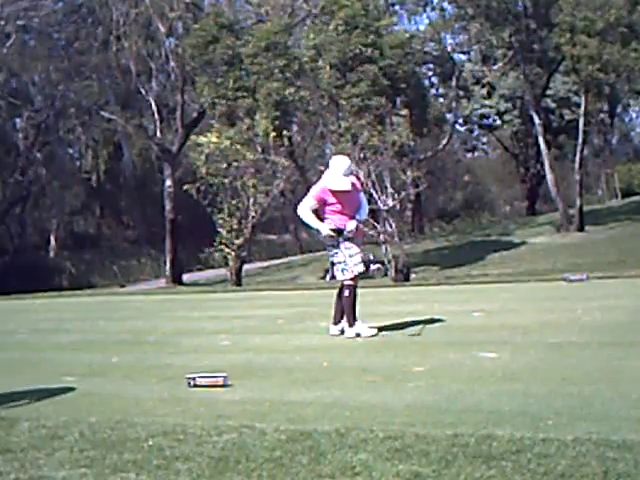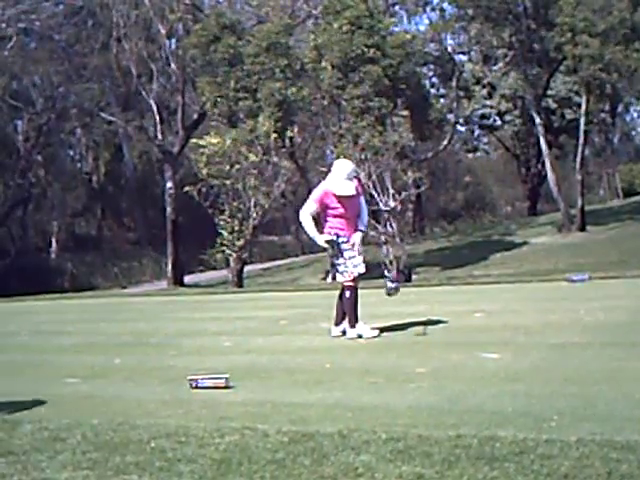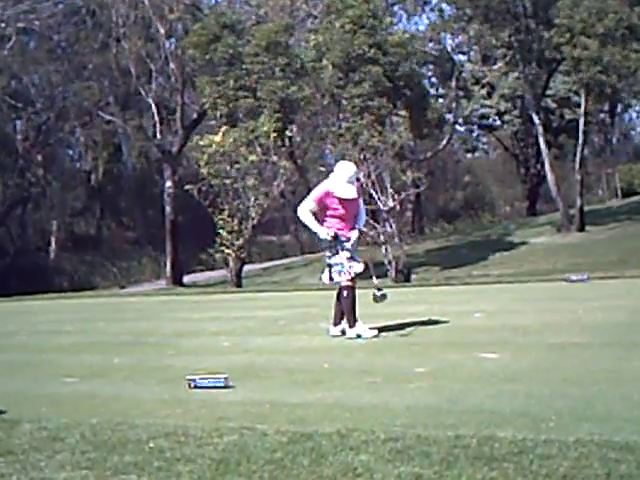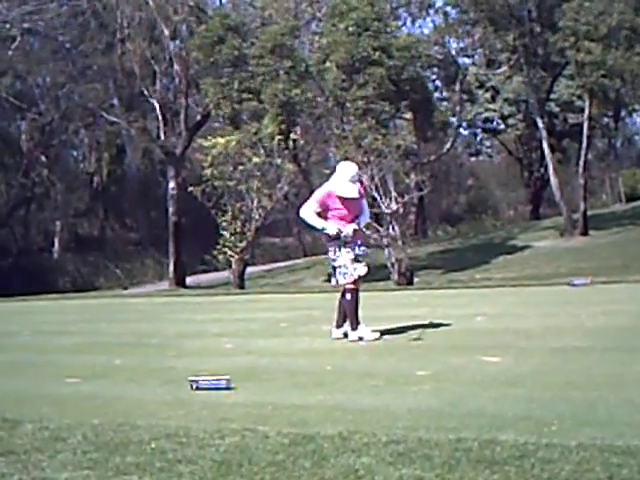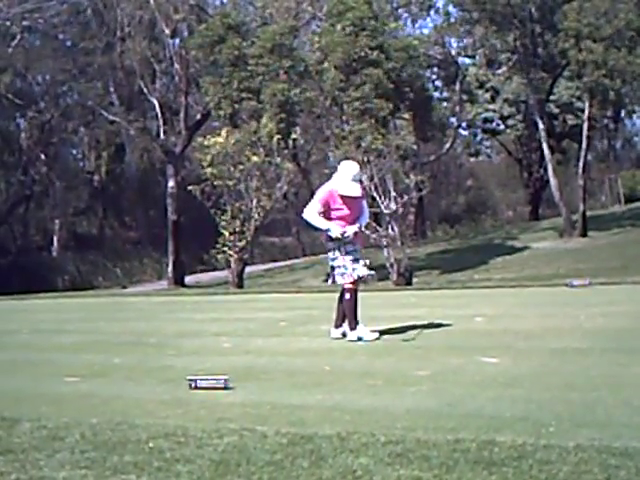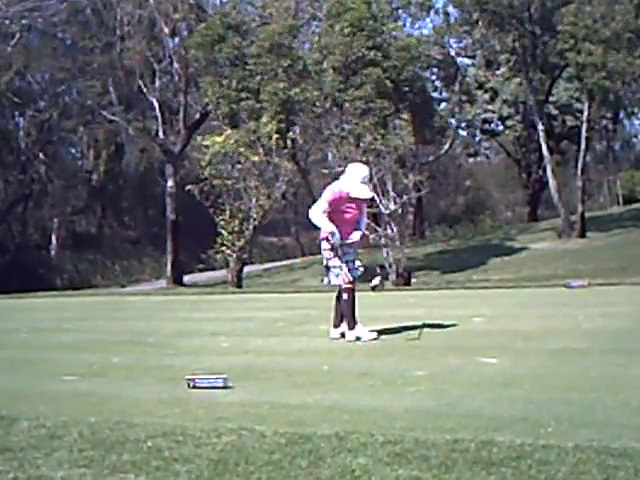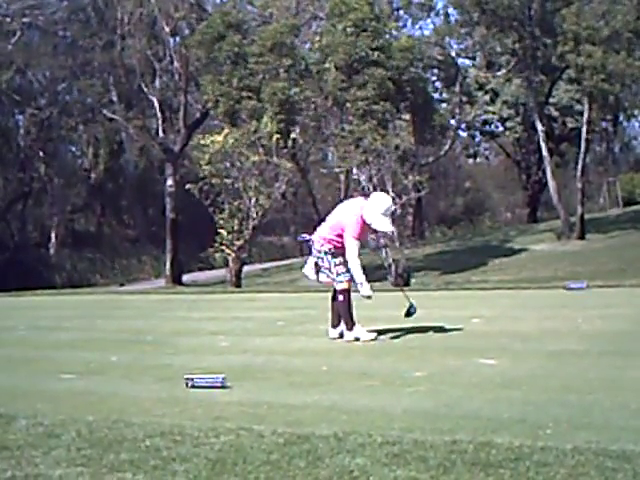
dt=0.4s
person 1, frame 1
left shoulder: (354, 182)
right shoulder: (322, 188)
left elbow: (364, 206)
right elbow: (302, 209)
left wrist: (356, 220)
right wrist: (319, 226)
left hip: (352, 236)
right hip: (337, 238)
left knee: (347, 280)
right knee: (350, 278)
left ankle: (337, 324)
right ankle: (352, 325)
person 1, frame 2
left shoulder: (355, 185)
right shoulder: (323, 191)
left elbow: (363, 209)
right elbow: (304, 214)
left wrist: (360, 231)
right wrist: (316, 236)
left hip: (353, 240)
right hip: (337, 240)
left knee: (349, 281)
right knee: (350, 280)
left ankle: (338, 325)
right ankle: (354, 326)
person 1, frame 3
left shoulder: (354, 187)
right shoulder: (324, 190)
left elbow: (361, 211)
right elbow: (302, 210)
left wrist: (357, 230)
right wrist: (319, 229)
left hip: (348, 240)
right hip: (334, 240)
left knee: (347, 281)
right knee: (347, 280)
left ankle: (337, 325)
right ankle: (353, 326)
person 1, frame 4
left shoulder: (358, 188)
right shoulder: (326, 192)
left elbow: (365, 213)
right elbow: (305, 211)
left wrist: (355, 225)
right wrist: (326, 226)
left hip: (354, 241)
left knee: (350, 284)
right knee: (351, 283)
left ankle: (340, 327)
right ankle: (355, 329)
person 1, frame 5
left shoulder: (357, 190)
right shoulder: (328, 191)
left elbow: (365, 213)
right elbow: (308, 213)
left wrist: (356, 226)
right wrist: (330, 227)
left hip: (353, 241)
right hip: (338, 243)
left knee: (350, 284)
right knee: (350, 283)
left ankle: (338, 327)
right ankle: (354, 329)
person 1, frame 6
left shoulder: (357, 192)
right shoulder: (334, 192)
left elbow: (361, 215)
right elbow: (314, 213)
left wrist: (359, 230)
right wrist: (331, 231)
left hip: (348, 244)
right hip: (334, 245)
left knee: (346, 284)
right knee: (347, 284)
left ankle: (337, 327)
right ankle: (352, 329)
person 1, frame 7
left shoulder: (366, 205)
right shoulder: (355, 220)
right elbow: (352, 255)
left wrist: (367, 238)
right wrist: (362, 283)
left hip: (336, 248)
right hip: (326, 246)
left knee: (340, 285)
right knee: (343, 285)
left ankle: (335, 328)
right ankle: (351, 330)
